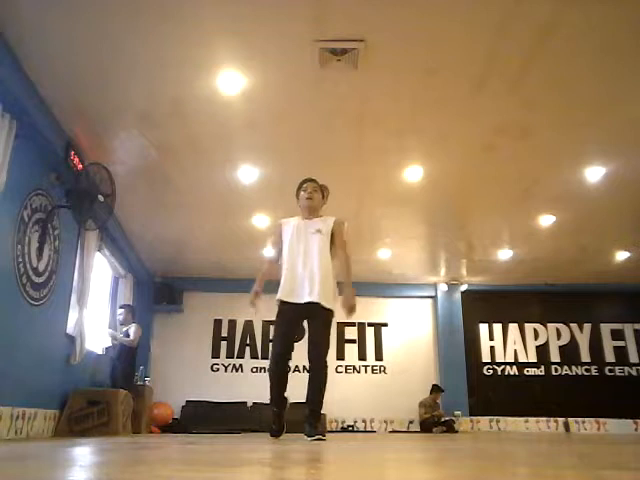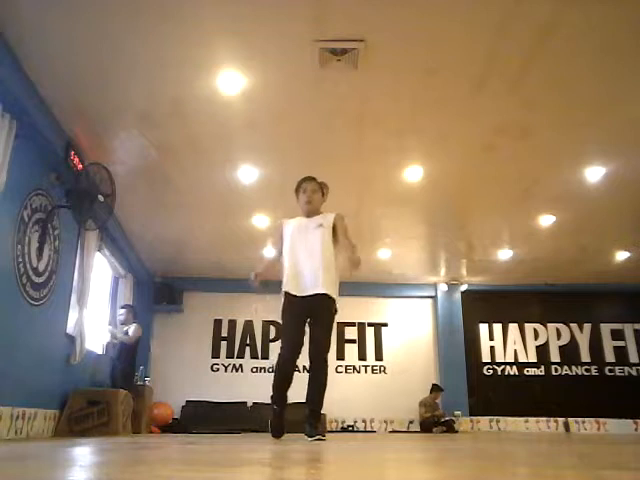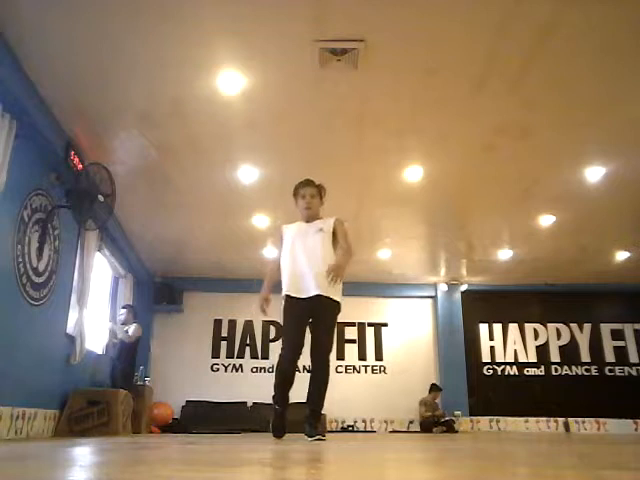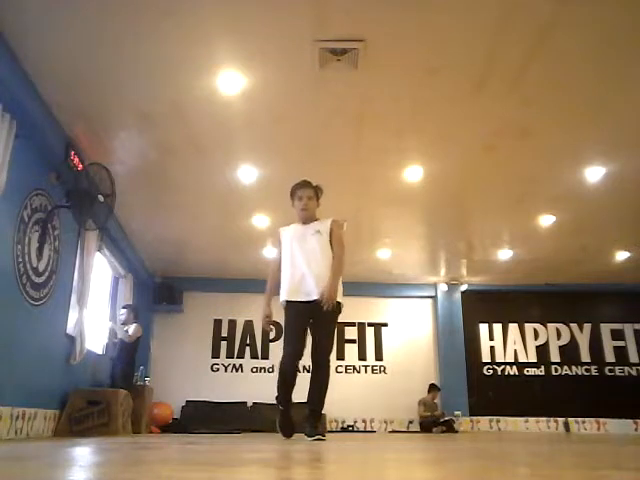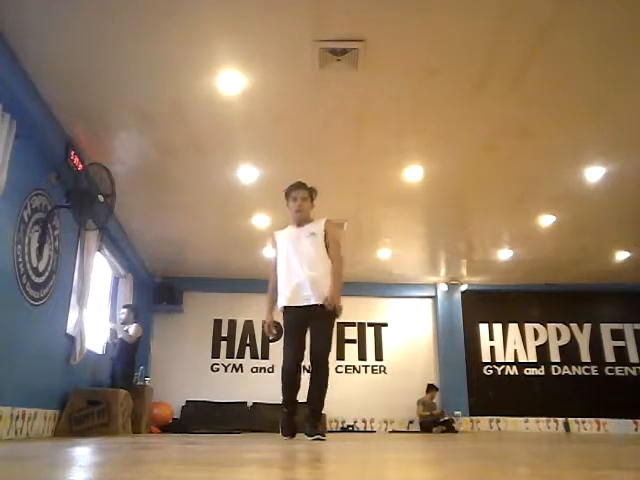
dt=0.2s
person 1, frame 1
left shoulder: (333, 224)
right shoulder: (284, 225)
left elbow: (342, 255)
right elbow: (273, 259)
left wrist: (348, 289)
right wrist: (258, 285)
left hip: (321, 298)
right hip: (289, 297)
left knee: (317, 360)
right knee: (279, 355)
left ankle: (313, 422)
right ankle: (278, 408)
person 1, frame 2
left shoulder: (333, 220)
right shoulder: (286, 225)
left elbow: (345, 242)
right elbow: (276, 255)
left wrist: (353, 255)
right wrist: (261, 271)
left hip: (324, 292)
right hip: (294, 291)
left knee: (319, 356)
right knee: (289, 350)
left ankle: (313, 421)
right ankle: (278, 404)
person 1, frame 3
left shoulder: (333, 224)
right shoulder: (286, 231)
left elbow: (345, 248)
right elbow: (277, 262)
left wrist: (341, 263)
right wrist: (265, 289)
left hip: (326, 294)
right hip: (295, 294)
left knee: (320, 357)
right knee: (290, 352)
left ankle: (313, 421)
right ankle: (280, 405)
person 1, frame 4
left shoulder: (331, 225)
right shoulder: (284, 233)
left elbow: (339, 255)
right elbow: (277, 268)
left wrist: (332, 284)
right wrist: (266, 302)
left hip: (326, 298)
right hip: (295, 298)
left knee: (321, 358)
right knee: (291, 354)
left ankle: (314, 421)
right ankle: (284, 407)
person 1, frame 5
left shoulder: (325, 226)
right shoulder: (280, 236)
left elbow: (337, 258)
right elbow: (275, 274)
left wrist: (336, 290)
right wrist: (269, 311)
left hip: (323, 300)
right hip: (293, 302)
left knee: (320, 360)
right knee: (291, 359)
left ankle: (314, 421)
right ankle: (289, 414)
